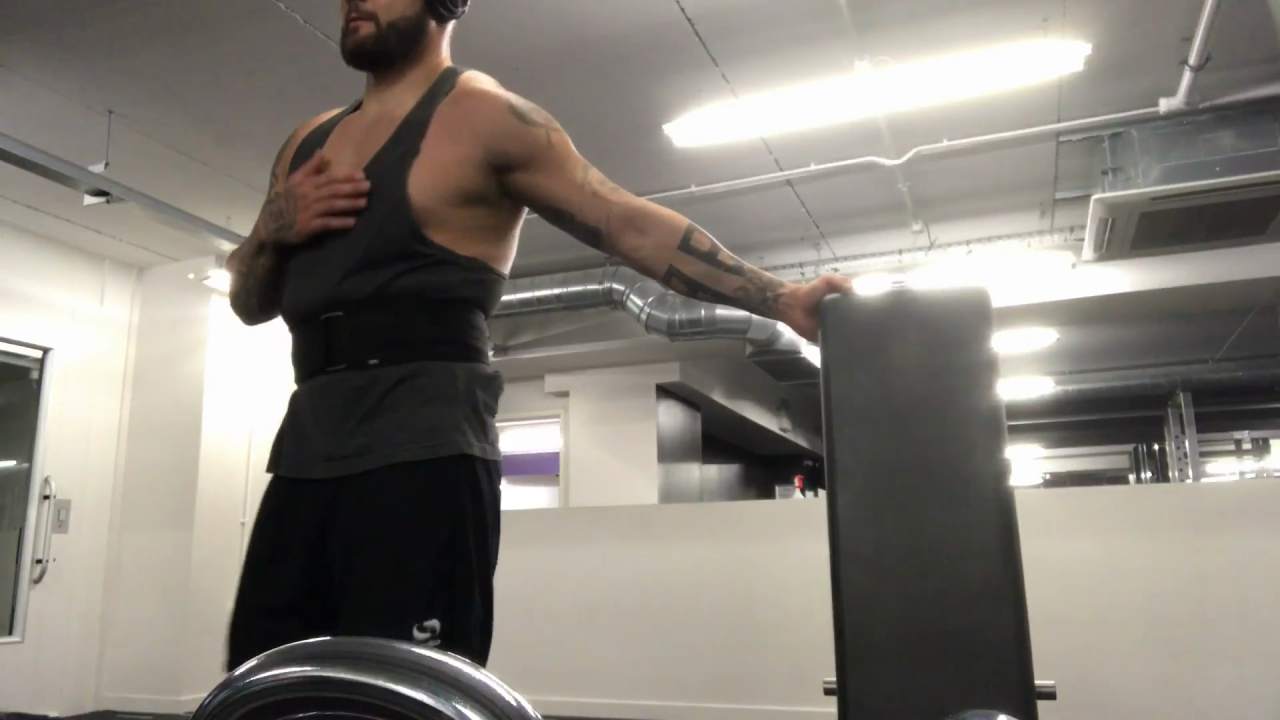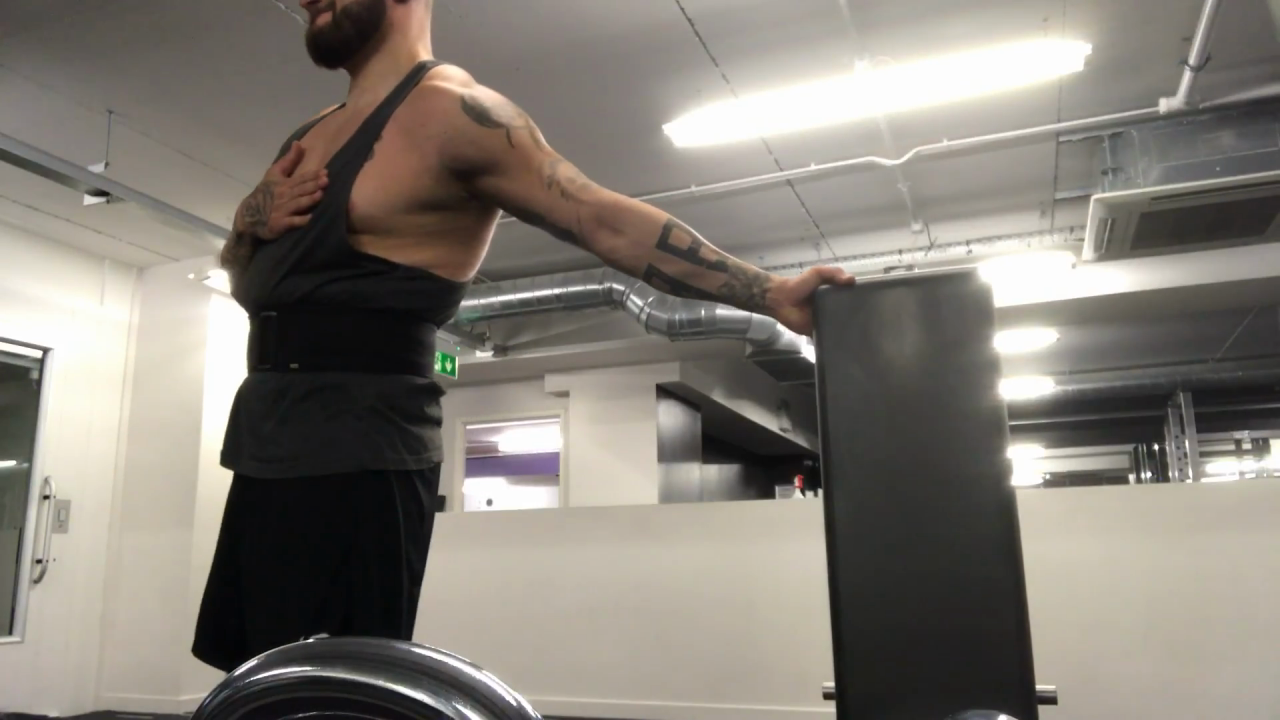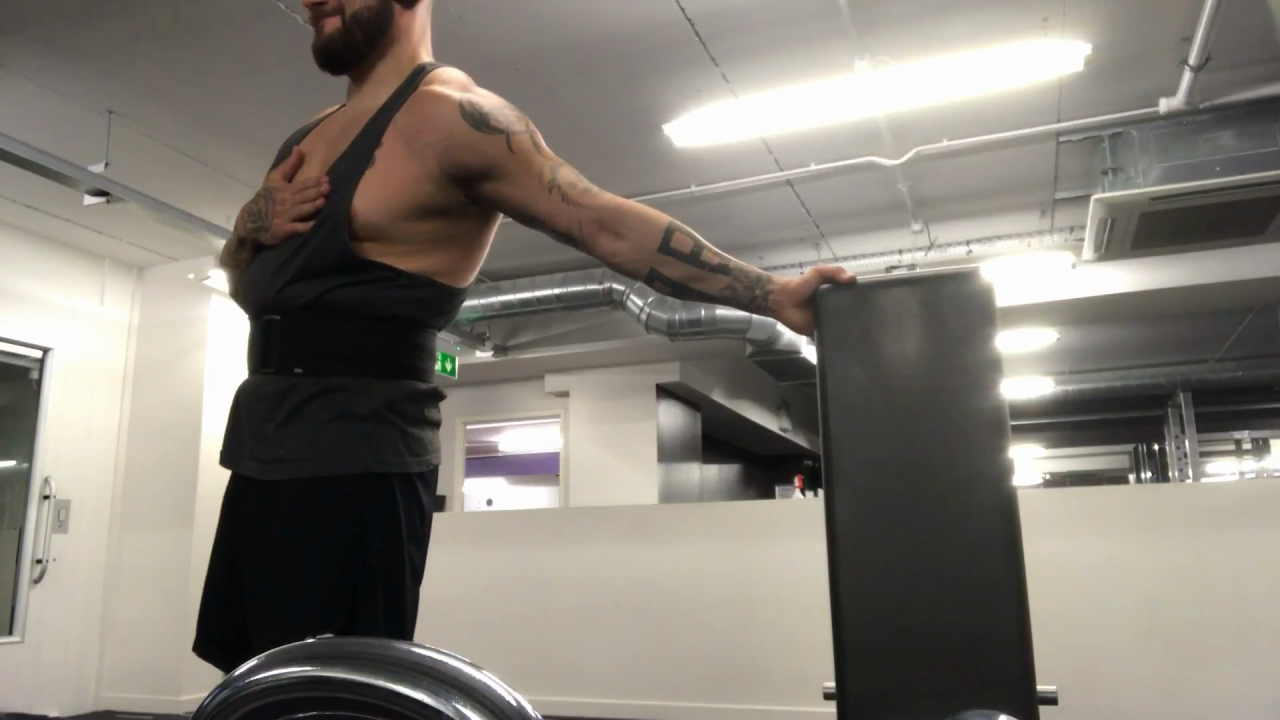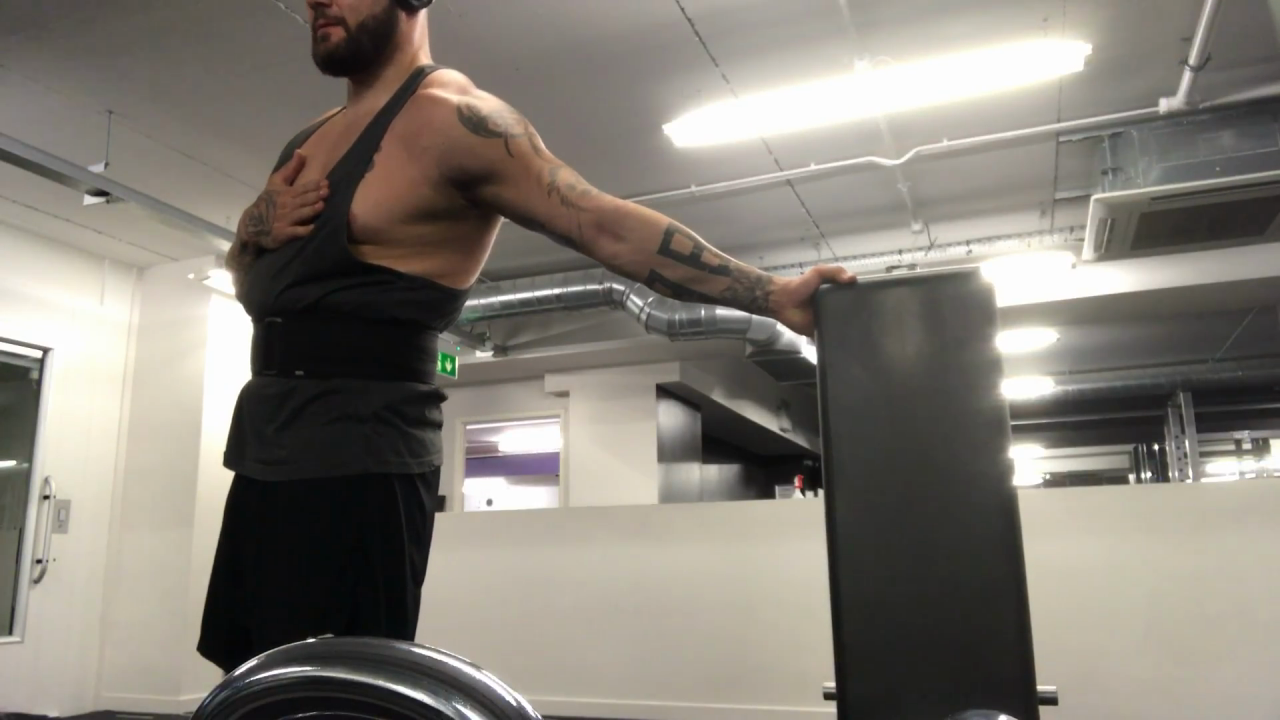
dt=0.7s
person 1, frame 1
left shoulder: (483, 116)
right shoulder: (309, 142)
left elbow: (631, 224)
right elbow: (249, 300)
left wrist: (782, 297)
right wrist: (274, 225)
left hip: (422, 450)
right hip: (308, 448)
person 1, frame 2
left shoulder: (451, 113)
right shoulder: (315, 135)
left elbow: (608, 222)
right elbow: (247, 282)
left wrist: (769, 292)
right wrist: (249, 218)
left hip: (354, 460)
right hip: (270, 453)
person 1, frame 3
left shoulder: (452, 117)
right shoulder: (312, 136)
left elbow: (608, 224)
right elbow: (242, 281)
left wrist: (772, 293)
right wrist: (251, 223)
left hip: (354, 463)
right hip: (262, 453)
person 1, frame 4
left shoulder: (450, 120)
right shoulder: (314, 139)
left elbow: (607, 227)
right elbow: (249, 282)
left wrist: (772, 294)
right wrist: (253, 228)
left hip: (356, 464)
right hip: (267, 455)
